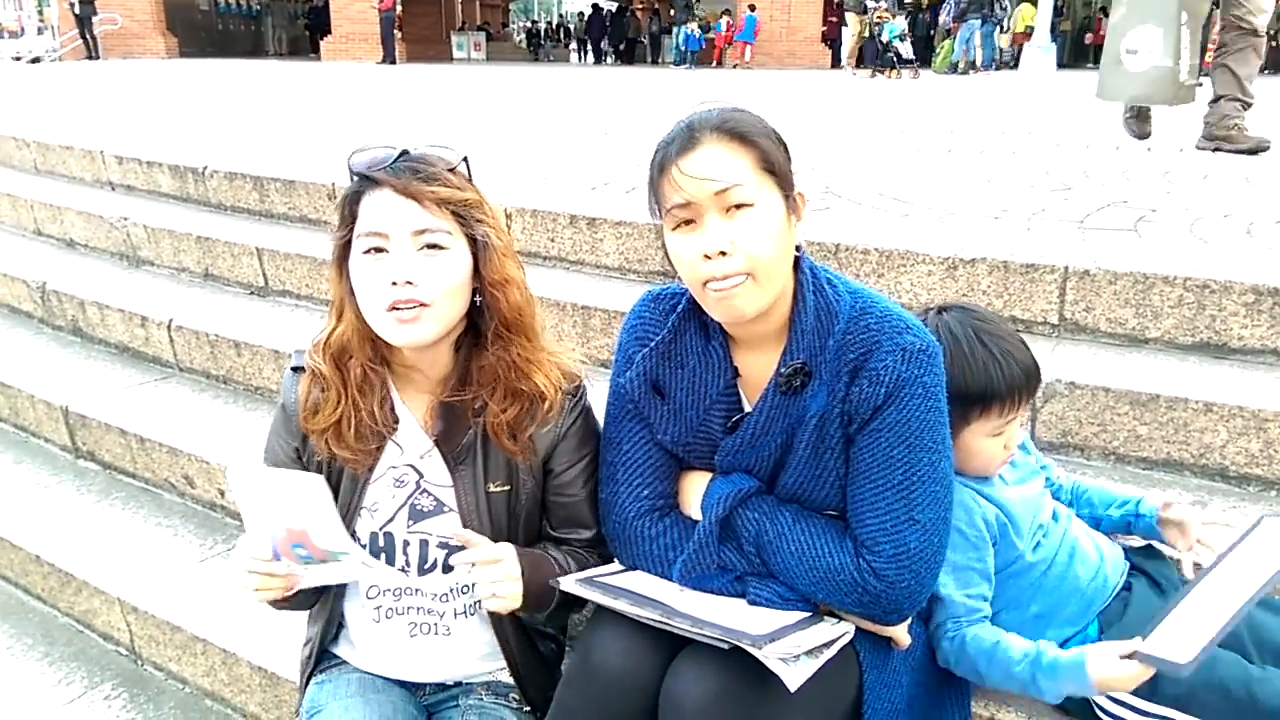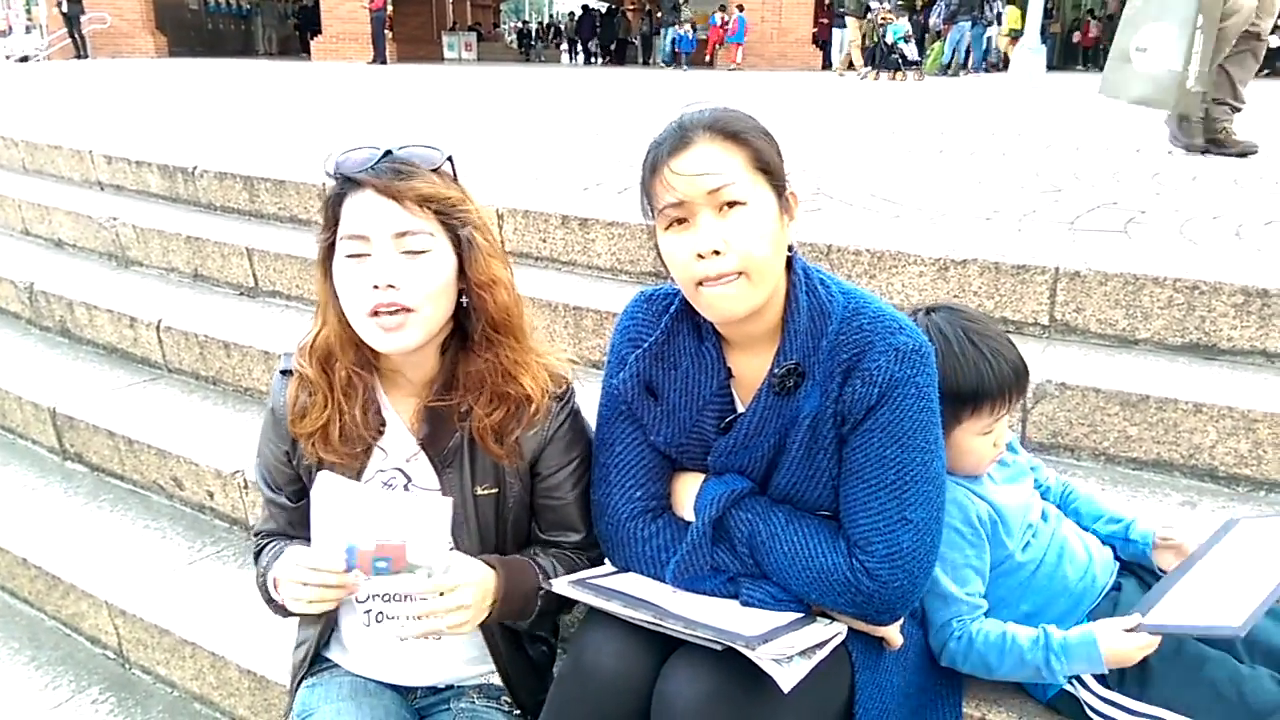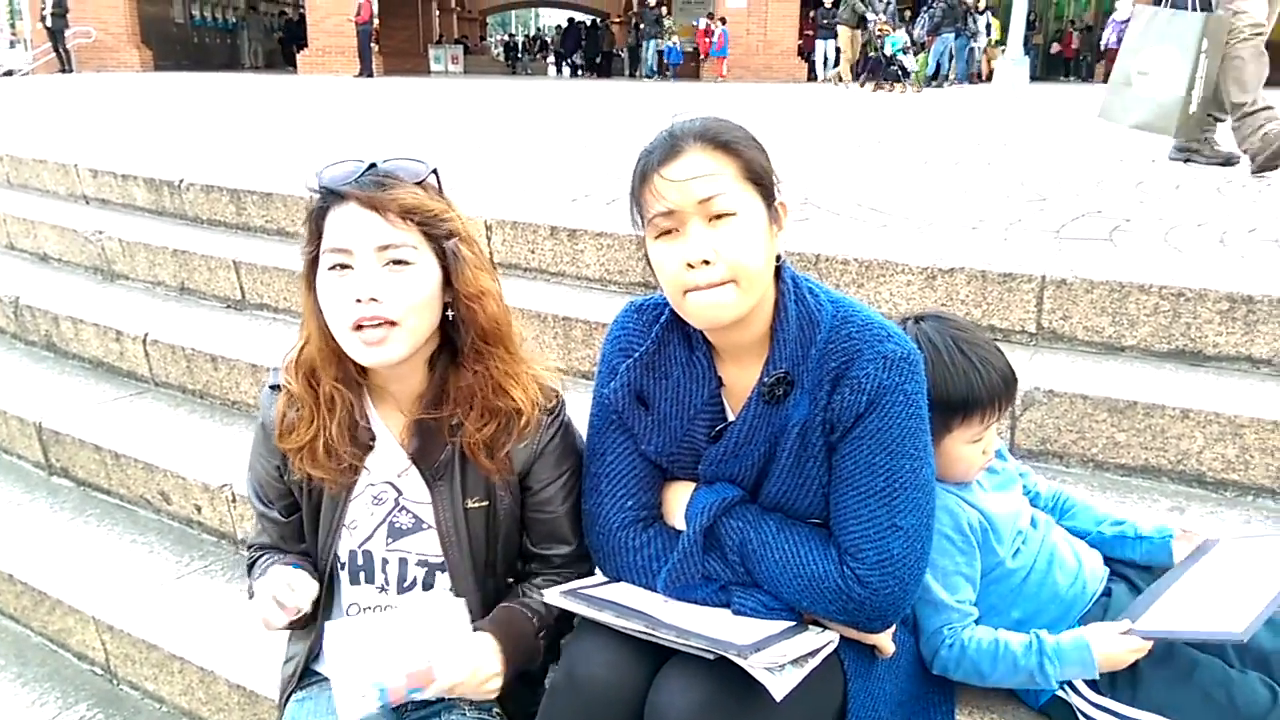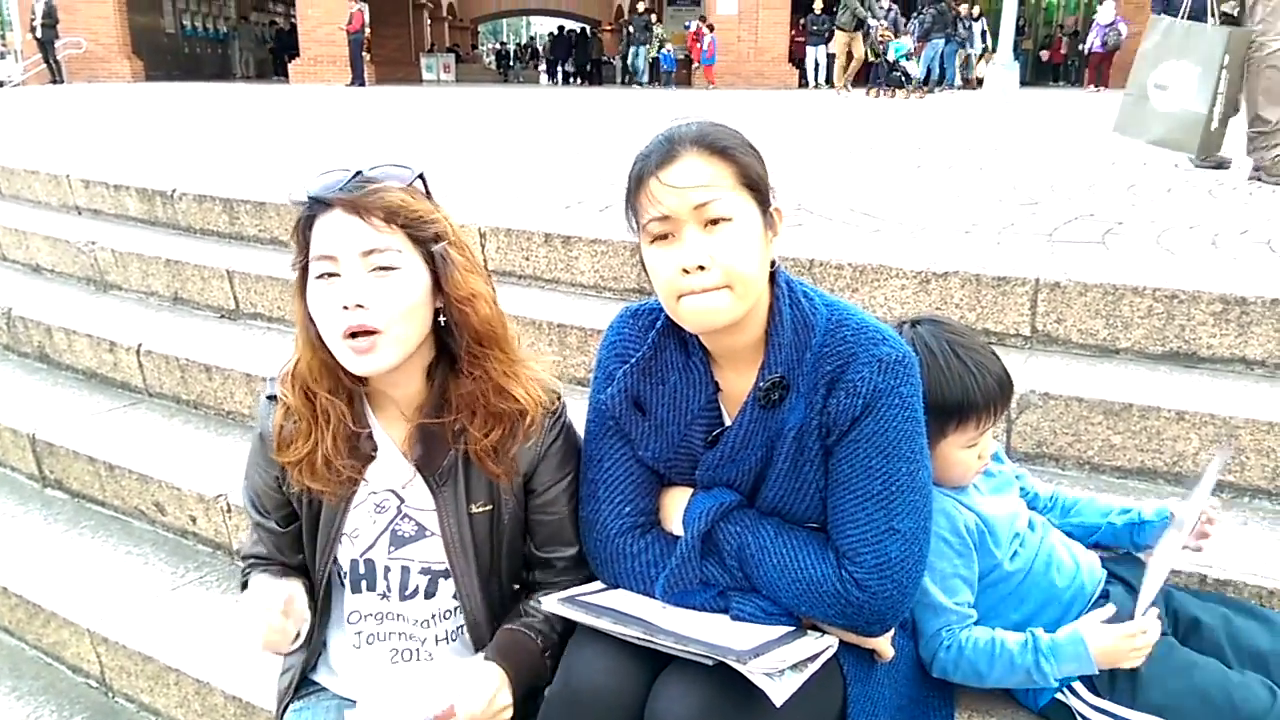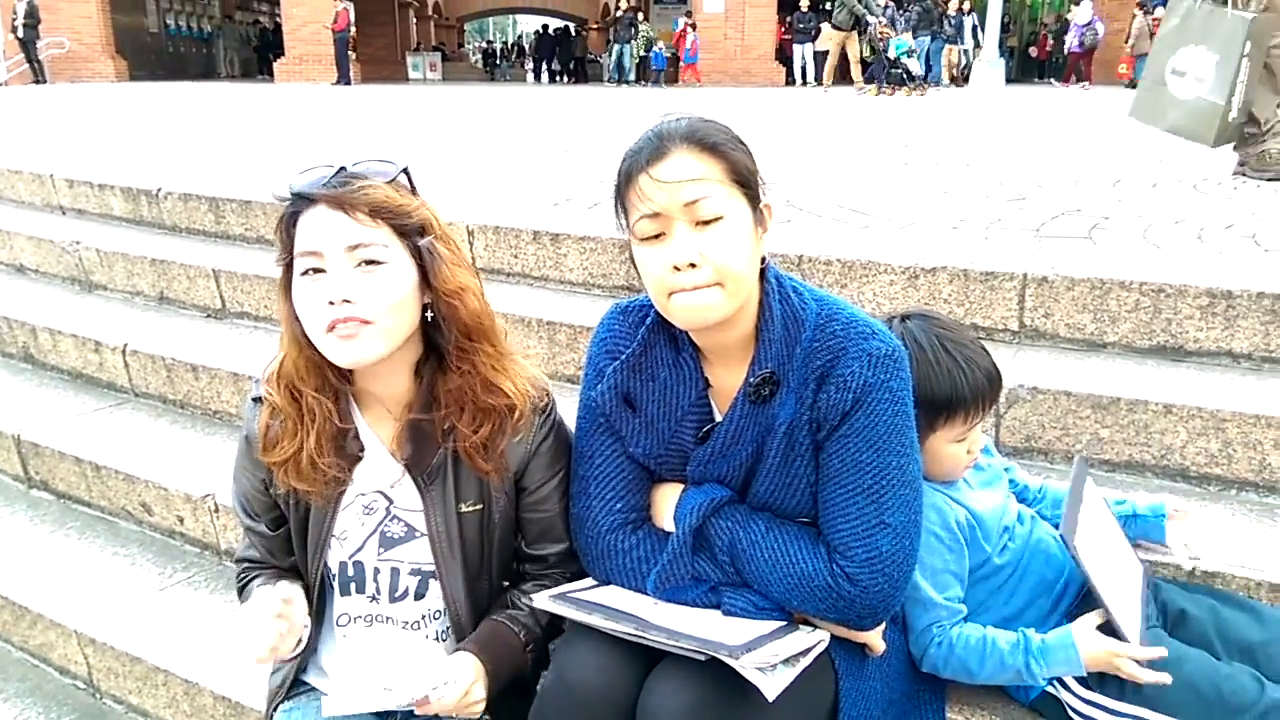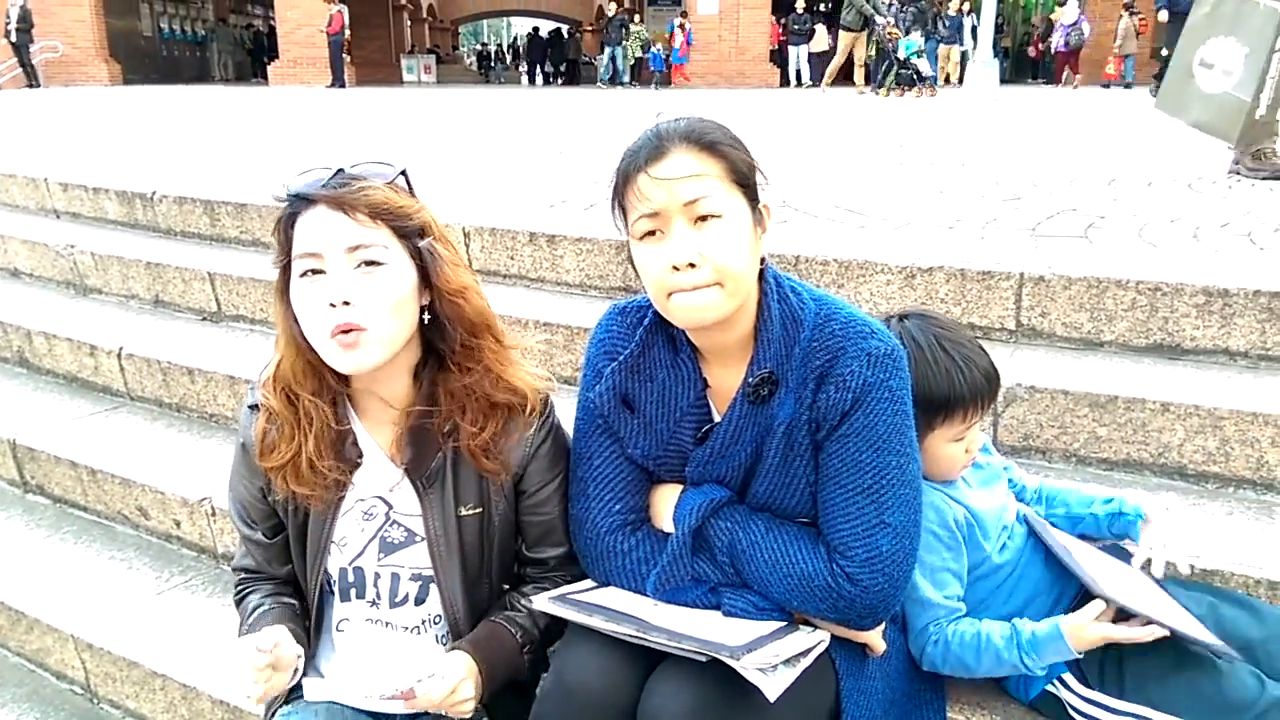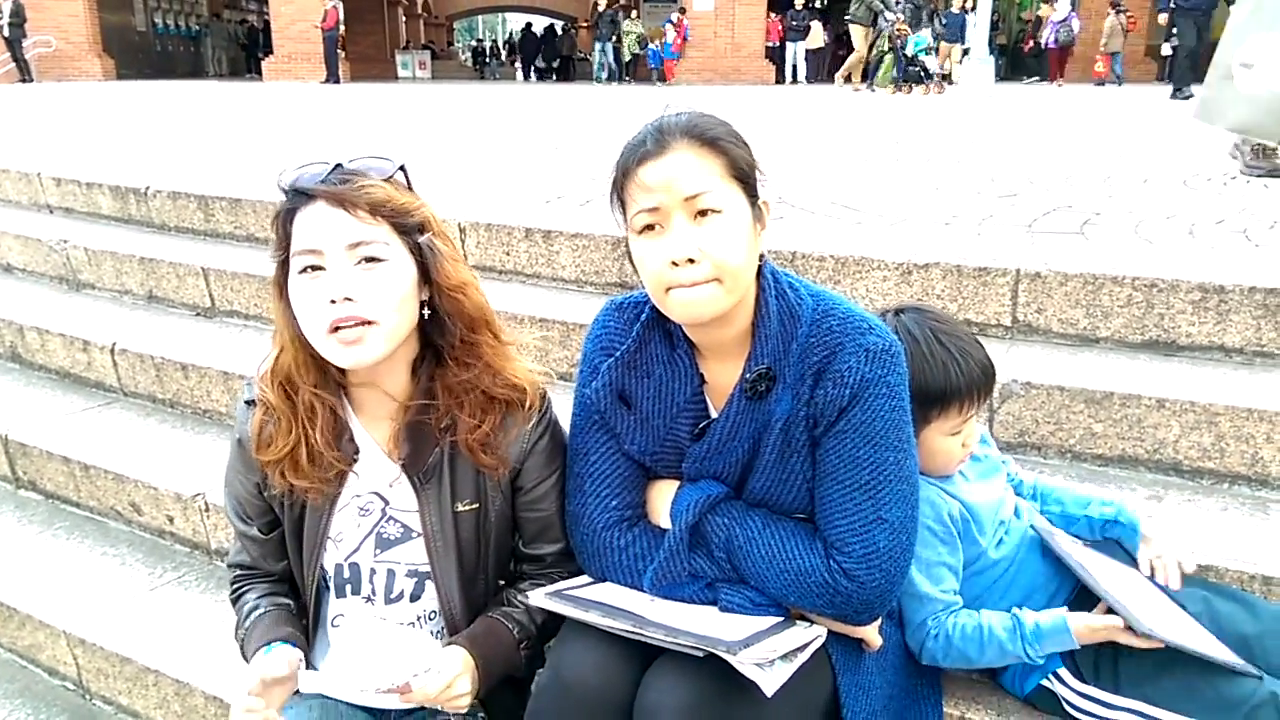
dt=0.2s
person 1, frame 1
left shoulder: (890, 353)
right shoulder: (654, 330)
left elbow: (890, 583)
right elbow: (637, 527)
left wrist: (718, 501)
right wrist: (814, 576)
right hip: (690, 597)
right knee: (611, 663)
person 1, frame 2
left shoulder: (882, 353)
right shoulder: (647, 330)
left elbow: (882, 582)
right elbow: (629, 529)
left wrist: (710, 502)
right wrist: (807, 580)
right hip: (681, 598)
right knee: (603, 664)
person 1, frame 3
left shoulder: (871, 362)
right shoulder: (637, 339)
left elbow: (875, 591)
right elbow: (621, 539)
left wrist: (703, 511)
right wrist: (799, 587)
right hip: (676, 608)
person 1, frame 4
left shoulder: (866, 365)
right shoulder: (633, 345)
left elbow: (872, 595)
right elbow: (617, 546)
left wrist: (700, 516)
right wrist: (795, 591)
right hip: (671, 615)
person 1, frame 5
left shoulder: (857, 360)
right shoulder: (623, 341)
left elbow: (863, 588)
right elbow: (609, 542)
left wrist: (692, 511)
right wrist: (788, 590)
right hip: (663, 611)
person 1, frame 6
left shoulder: (855, 359)
right shoulder: (622, 343)
left elbow: (864, 588)
right elbow: (608, 543)
left wrist: (691, 513)
right wrist: (789, 589)
right hip: (662, 611)
person 1, frame 7
left shoulder: (853, 354)
right shoulder: (619, 337)
left elbow: (861, 583)
right elbow: (605, 539)
left wrist: (687, 508)
right wrist: (788, 583)
right hip: (660, 606)
person 2, frame 1
left shoulder: (545, 399)
right shoulder: (316, 392)
left elbow: (585, 550)
left wrist: (527, 573)
right wrist: (278, 564)
right hip: (357, 669)
person 2, frame 2
left shoulder: (534, 400)
right shoulder: (305, 394)
left elbow: (575, 553)
right elbow: (279, 536)
left wrist: (500, 585)
right wrist: (287, 570)
right hip: (348, 672)
person 2, frame 3
left shoulder: (524, 412)
right shoulder: (294, 408)
left elbow: (563, 567)
right elbow: (273, 548)
left wrist: (501, 640)
right wrist: (281, 584)
person 2, frame 4
left shoulder: (526, 416)
right shoulder: (291, 418)
left elbow: (564, 573)
right elbow: (269, 562)
left wrist: (509, 666)
right wrist: (279, 600)
person 2, frame 5
left shoulder: (515, 413)
right shoulder: (277, 419)
left elbow: (553, 571)
right elbow: (262, 564)
left wrist: (487, 658)
right wrist: (270, 605)
person 2, frame 6
left shoulder: (514, 415)
right shoulder: (274, 423)
left elbow: (553, 575)
right elbow: (263, 576)
left wrist: (481, 661)
right wrist: (272, 640)
person 2, frame 7
left shoulder: (509, 411)
right shoulder: (270, 419)
left elbow: (550, 572)
right elbow: (258, 574)
left wrist: (476, 657)
right wrist: (275, 653)
person 3, frame 1
left shoulder: (1003, 447)
right shoulder: (955, 513)
right elbow: (961, 635)
left wrist: (1148, 515)
right wrist: (1068, 671)
right hip: (1094, 648)
person 3, frame 2
left shoulder: (991, 450)
right shoulder: (948, 514)
right elbow: (959, 637)
left wrist: (1139, 538)
right wrist: (1080, 649)
right hip: (1078, 653)
person 3, frame 3
left shoulder: (981, 460)
right shoulder: (938, 522)
left elbow: (1052, 503)
right elbow: (950, 646)
left wrist: (1158, 542)
right wrist: (1074, 654)
right hip: (1071, 661)
person 3, frame 4
left shoulder: (977, 462)
right shoulder: (935, 525)
left elbow: (1051, 505)
right elbow: (948, 648)
left wrist: (1157, 523)
right wrist: (1071, 650)
right hip: (1071, 669)
person 3, frame 5
left shoulder: (967, 457)
right shoulder: (925, 519)
left elbow: (1039, 498)
right elbow: (938, 644)
left wrist: (1152, 517)
right wrist: (1063, 653)
right hip: (1058, 662)
person 3, frame 6
left shoulder: (966, 455)
right shoulder: (924, 518)
left elbow: (1035, 497)
right elbow: (937, 642)
left wrist: (1131, 514)
right wrist: (1056, 640)
right hip: (1057, 659)
person 3, frame 7
left shoulder: (966, 445)
right shoulder: (920, 513)
right elbow: (935, 634)
left wrist: (1129, 523)
right wrist: (1057, 631)
right hip: (1055, 653)
